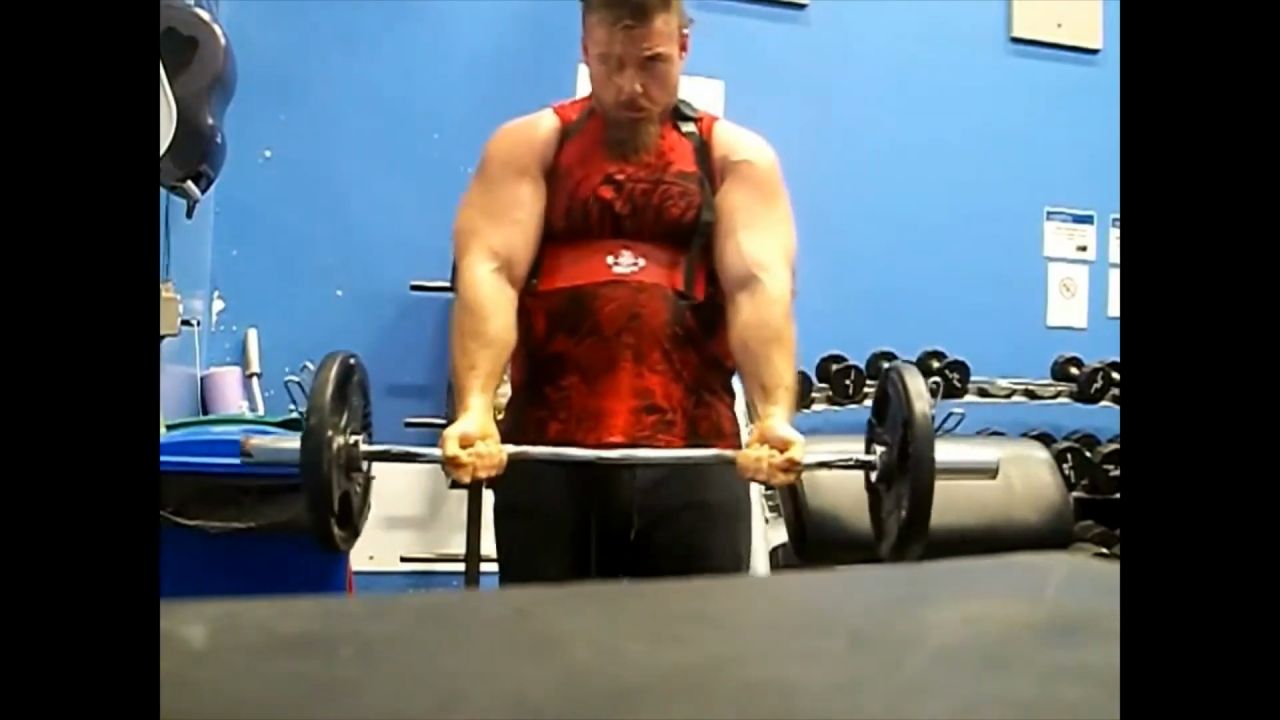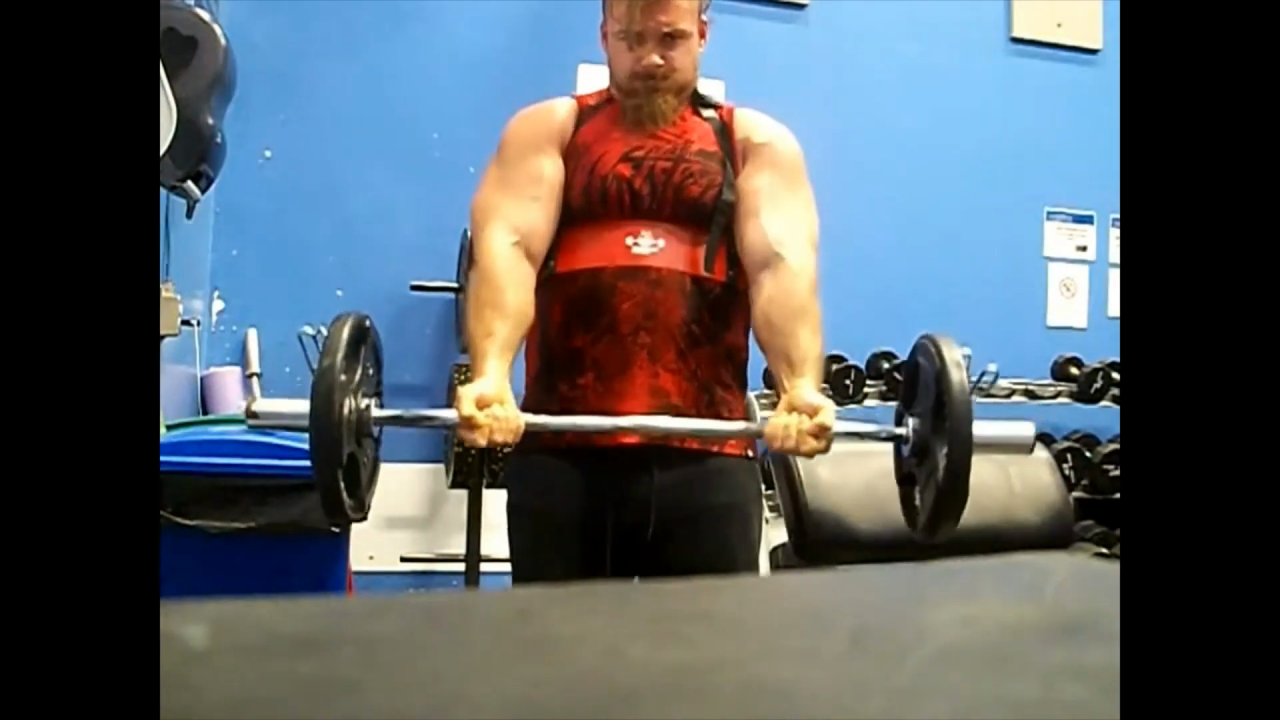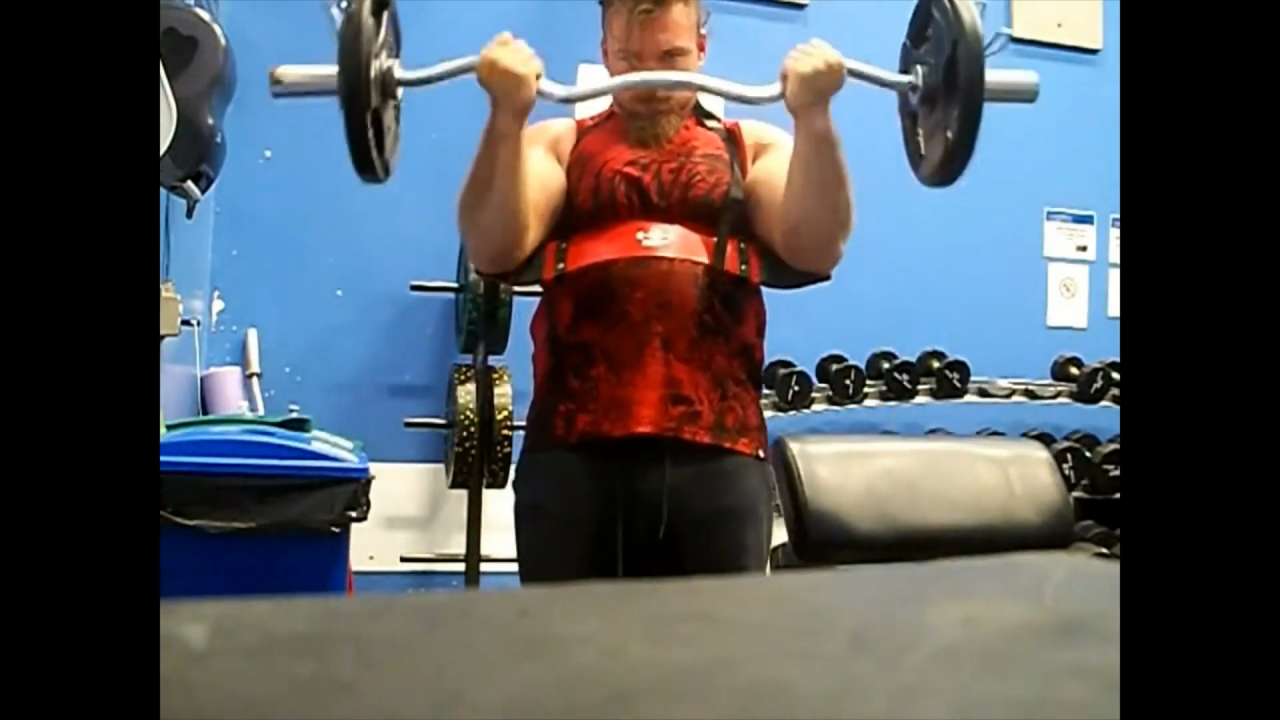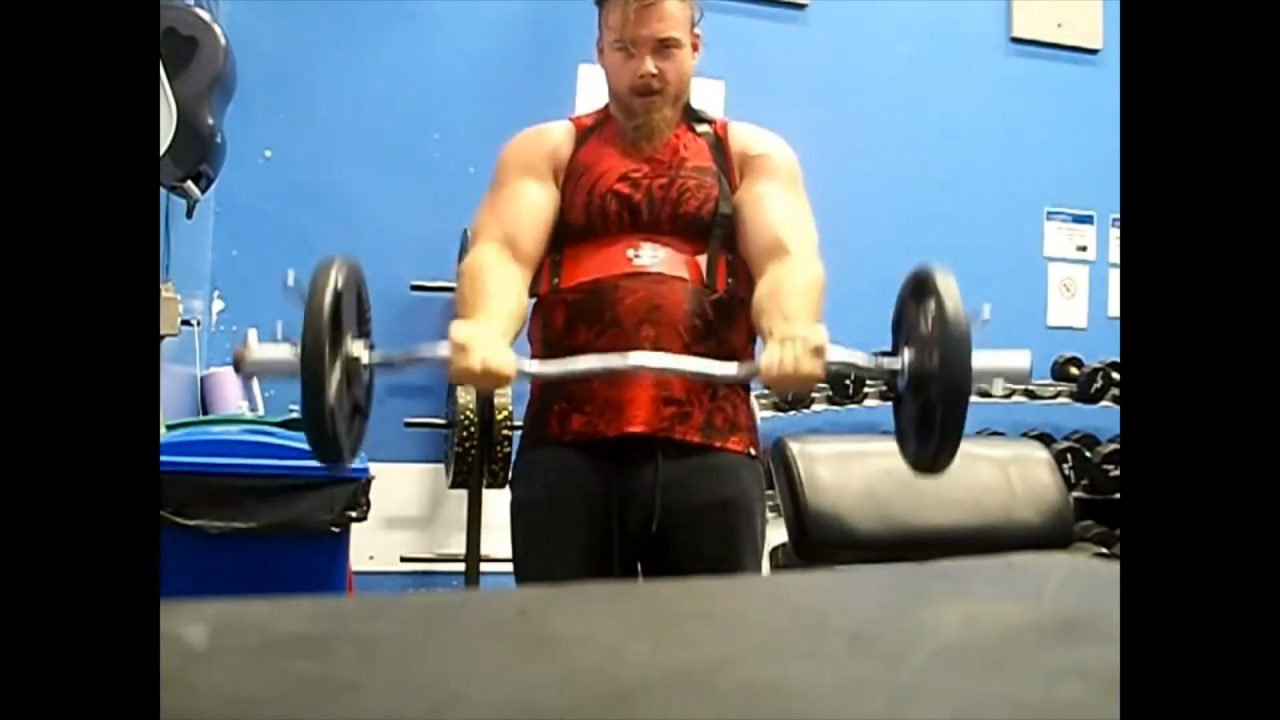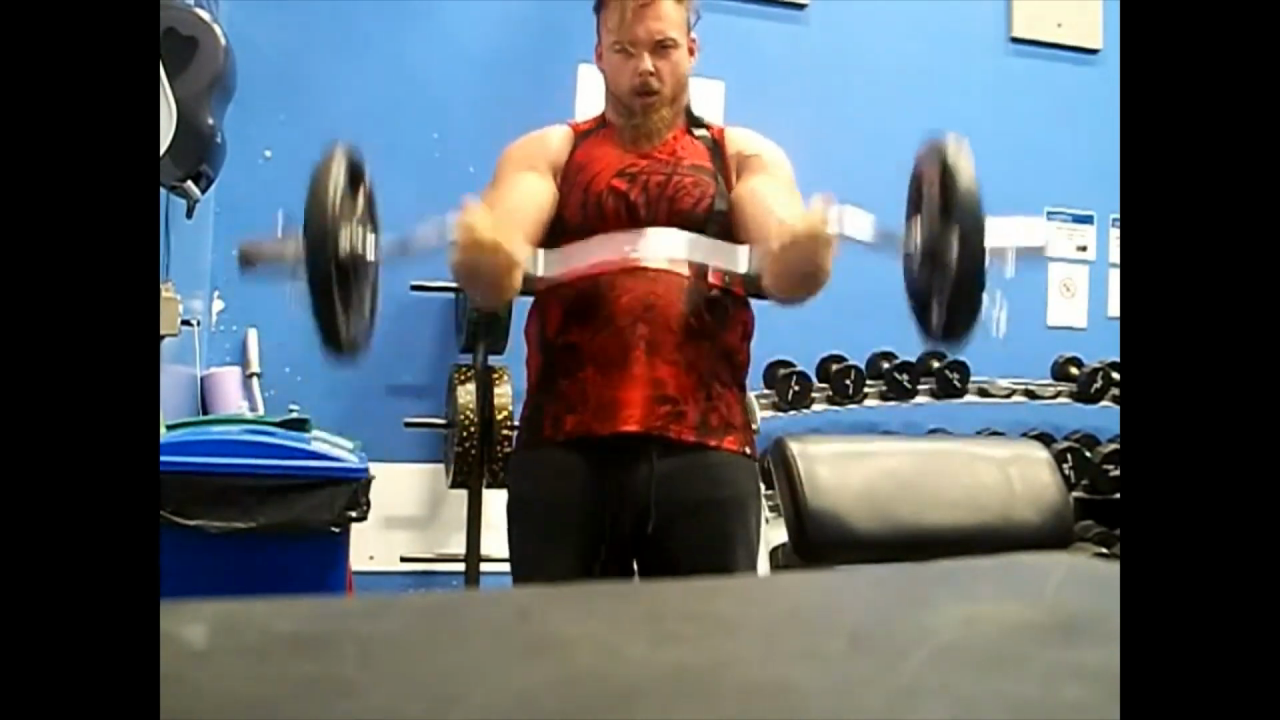
dt=1s
person 1, frame 1
left shoulder: (735, 154)
right shoulder: (529, 145)
left elbow: (758, 286)
right elbow: (489, 272)
left wrist: (775, 416)
right wrist: (475, 407)
left hip: (691, 452)
right hip: (549, 450)
person 1, frame 2
left shoulder: (756, 141)
right shoulder: (546, 129)
left elbow: (782, 264)
right elbow: (507, 250)
left wrist: (801, 388)
right wrist: (489, 375)
left hip: (706, 452)
right hip: (563, 447)
person 1, frame 3
left shoulder: (755, 145)
right shoulder: (555, 144)
left elbow: (816, 250)
right elbow: (493, 249)
left wrist: (814, 117)
right wrist: (508, 117)
left hip: (718, 447)
right hip: (574, 444)
person 1, frame 4
left shoulder: (751, 153)
right shoulder: (546, 151)
left elbow: (786, 257)
right elbow: (501, 254)
left wrist: (794, 335)
right wrist: (484, 330)
left hip: (709, 447)
right hip: (569, 446)
person 1, frame 5
left shoulder: (744, 155)
right shoulder: (547, 153)
left elbow: (785, 262)
right elbow: (495, 247)
left wrist: (804, 254)
right wrist: (484, 256)
left hip: (704, 445)
right hip: (566, 444)
